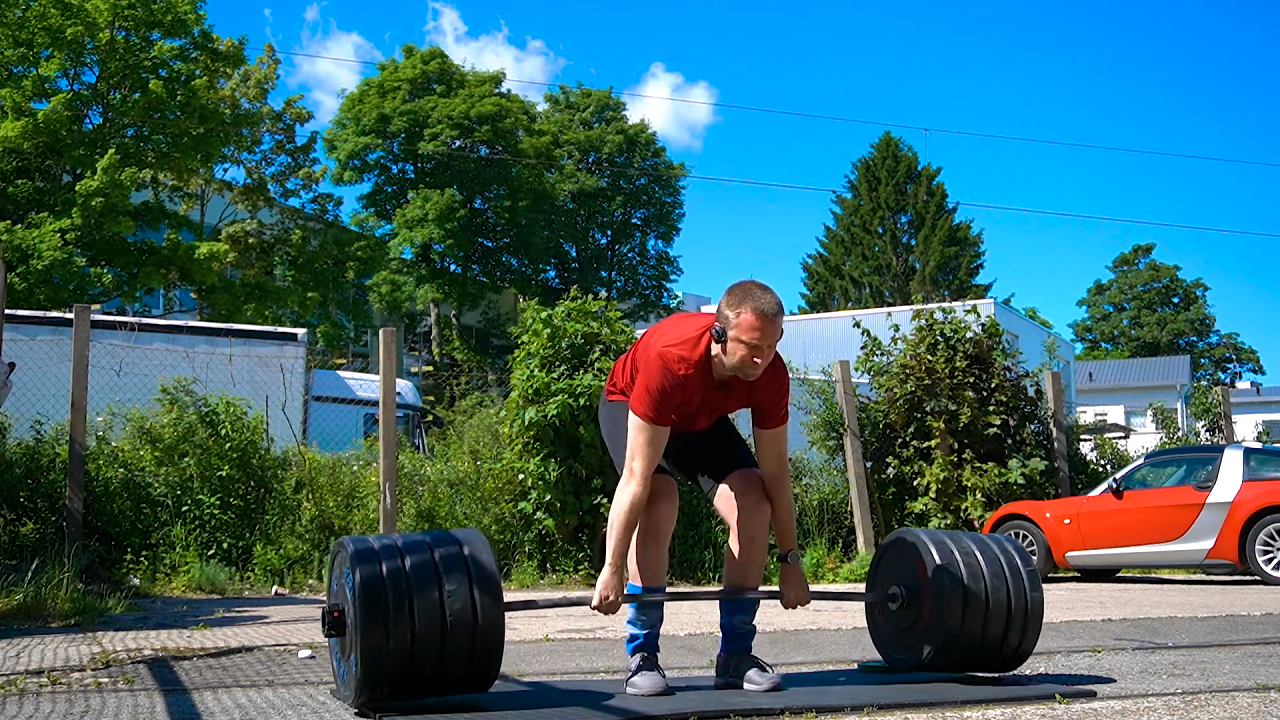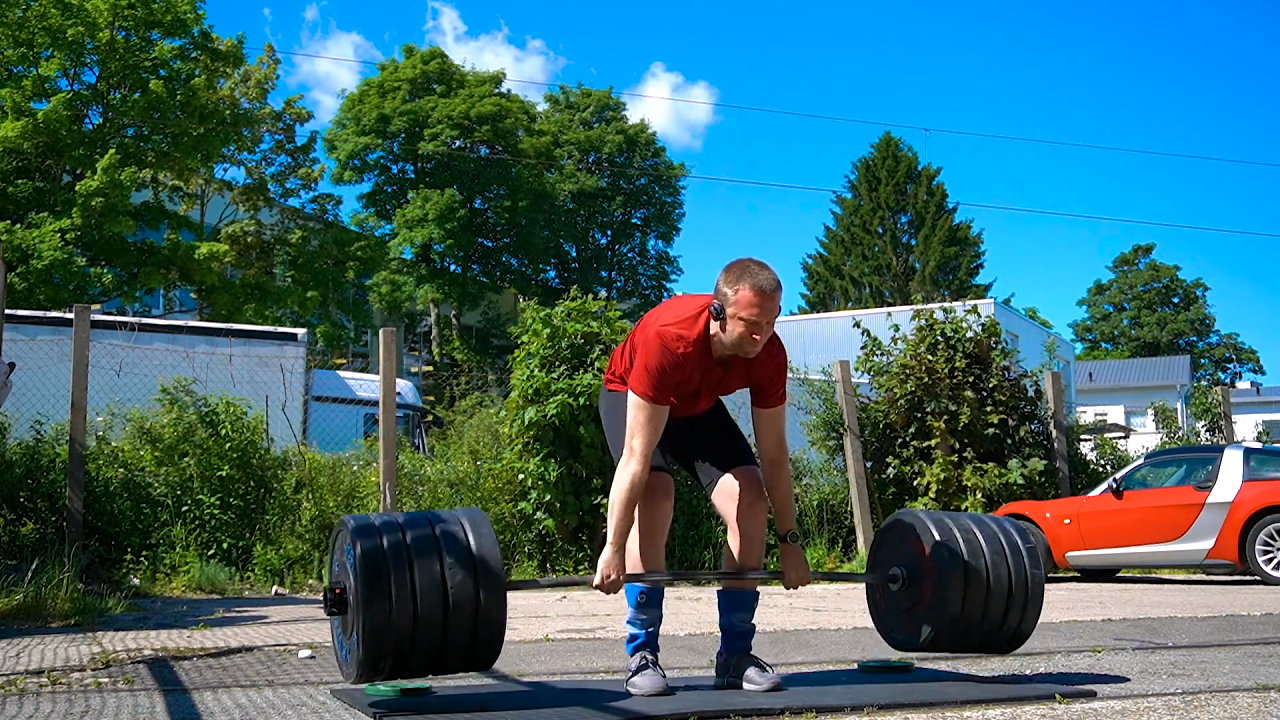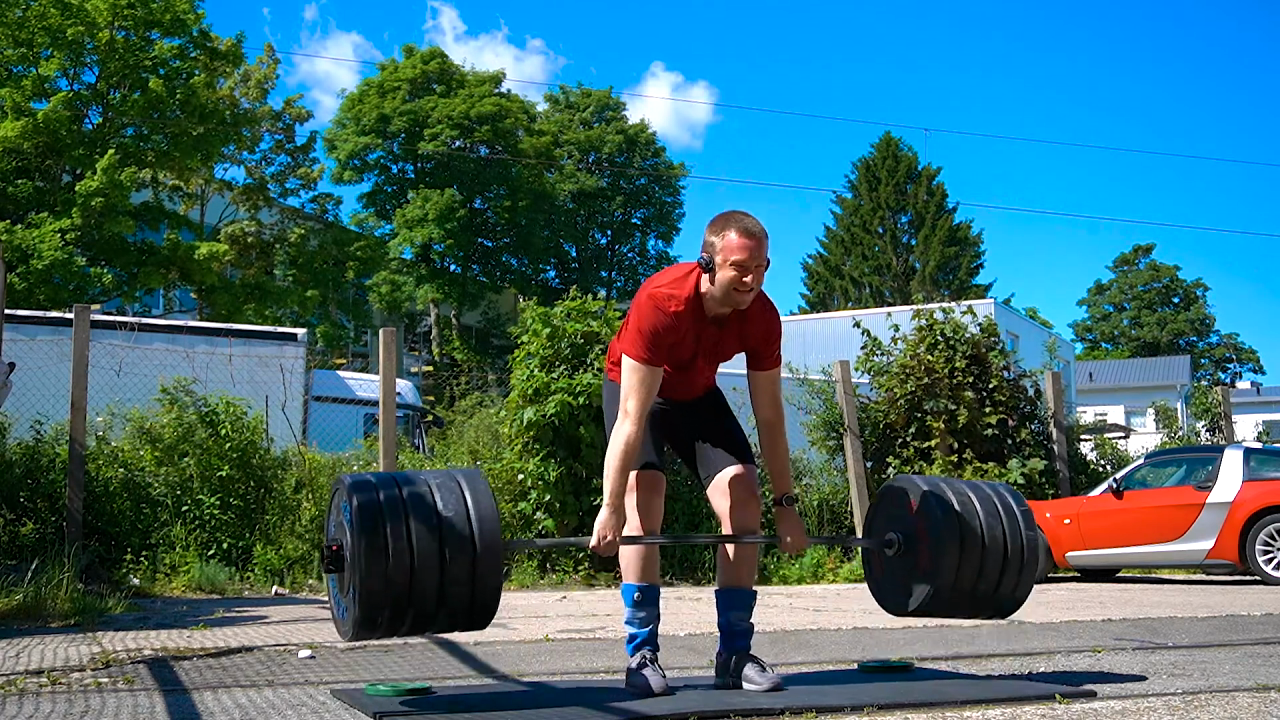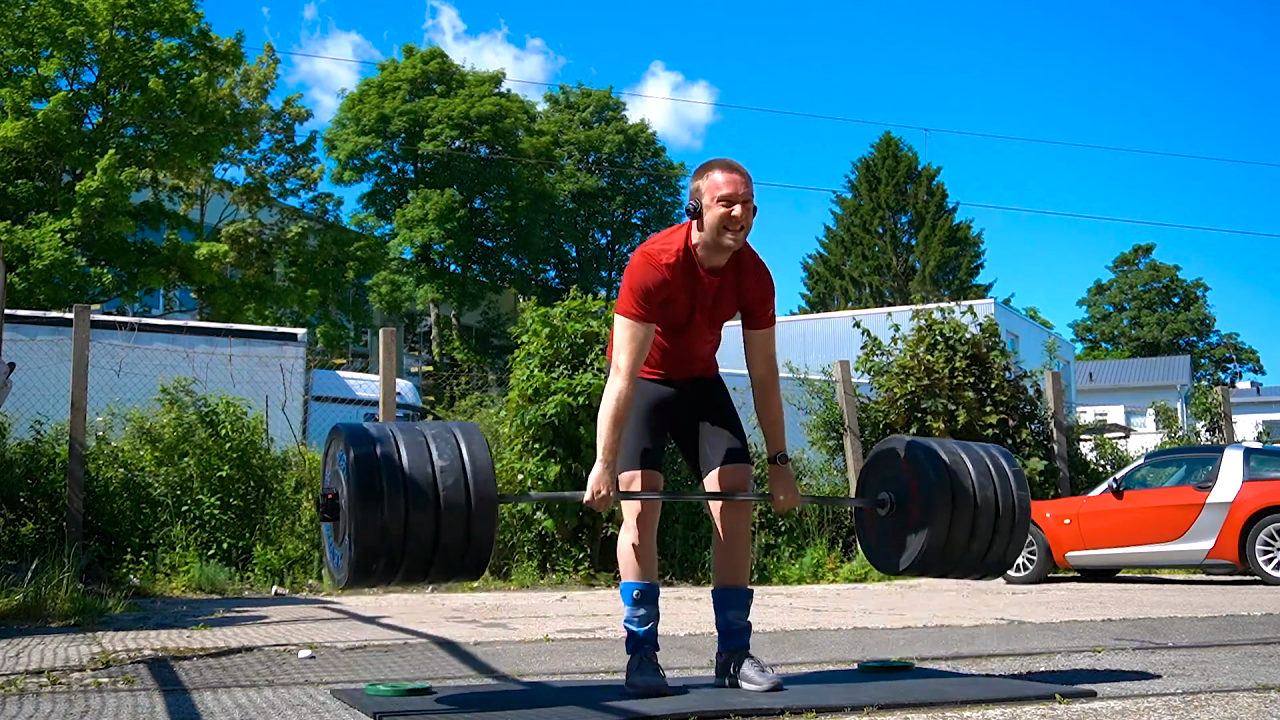
dt=0.3s
person 1, frame 1
left shoulder: (771, 375)
right shoulder: (669, 361)
left elbow: (775, 473)
right elbow: (637, 478)
left wrist: (790, 562)
right wrist: (612, 569)
left hip: (702, 417)
right hip: (630, 404)
left knee: (753, 508)
right knee: (659, 505)
left ankle: (735, 654)
right ankle: (642, 655)
person 1, frame 2
left shoulder: (769, 354)
right shoulder: (667, 341)
left elbow: (774, 453)
right elbow: (637, 458)
left wrist: (790, 541)
right wrist: (614, 547)
left hip: (699, 407)
right hip: (629, 396)
left knee: (750, 504)
right knee: (654, 502)
left ankle: (735, 654)
right ankle: (642, 655)
person 1, frame 3
left shoulder: (762, 316)
right shoulder: (661, 303)
left elbow: (770, 417)
right elbow: (633, 418)
left wrist: (787, 505)
right wrist: (610, 508)
left hip: (698, 394)
right hip: (634, 385)
left knee: (744, 501)
right knee: (645, 498)
left ankle: (735, 653)
right ankle: (641, 654)
person 1, frame 4
left shoulder: (753, 273)
right shoulder: (654, 263)
left elbow: (764, 376)
right elbow: (624, 372)
left wrist: (779, 463)
right wrist: (604, 464)
left hip: (701, 382)
right hip: (644, 382)
left knee: (735, 501)
right knee: (641, 502)
left ankle: (734, 654)
right ankle: (641, 653)
